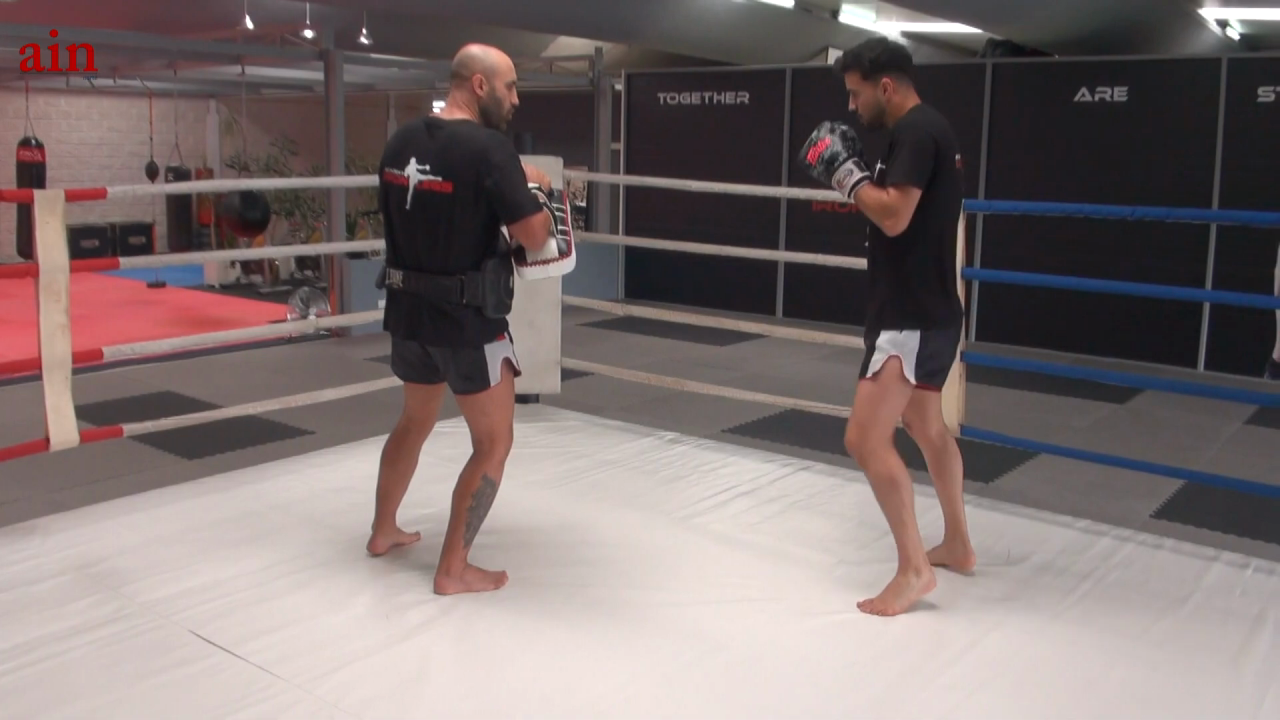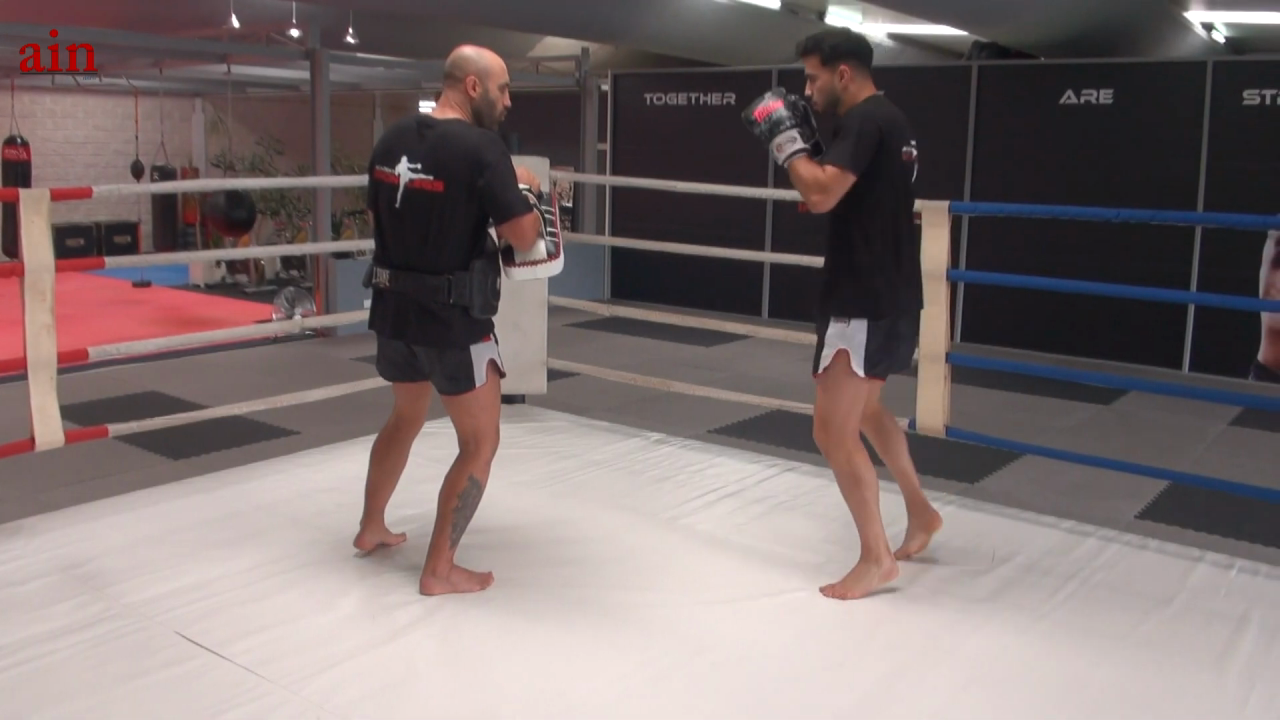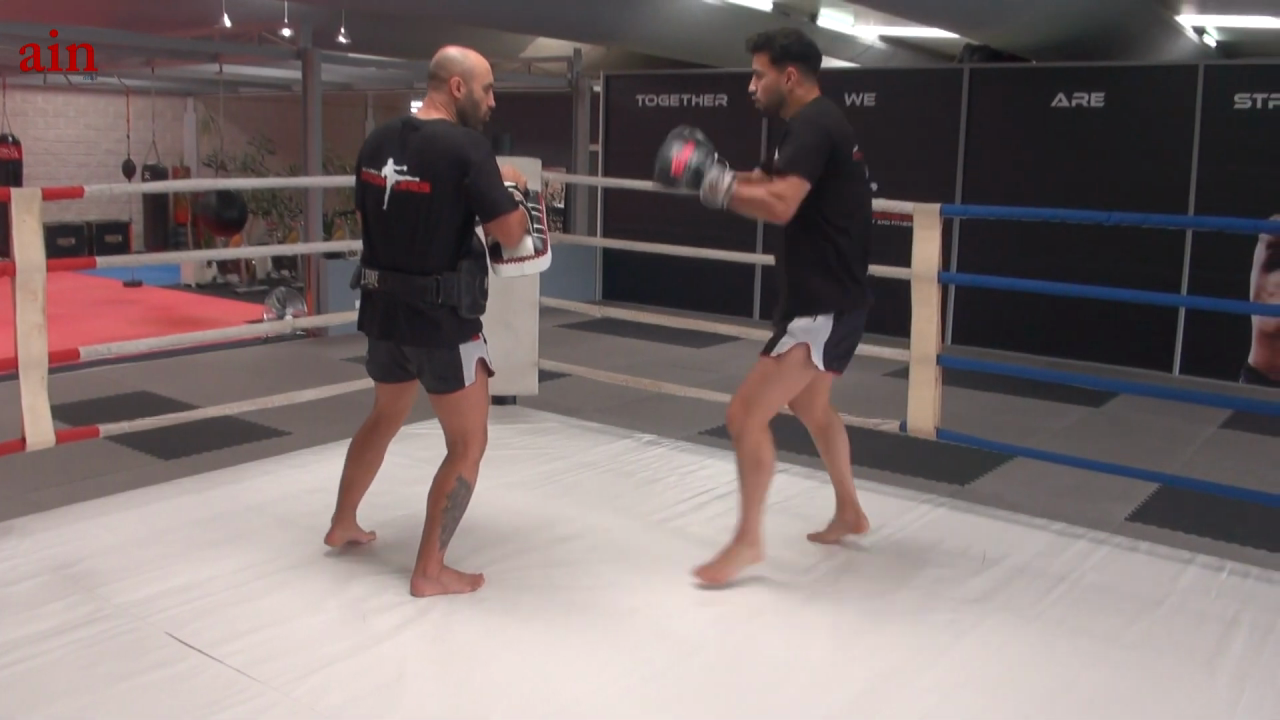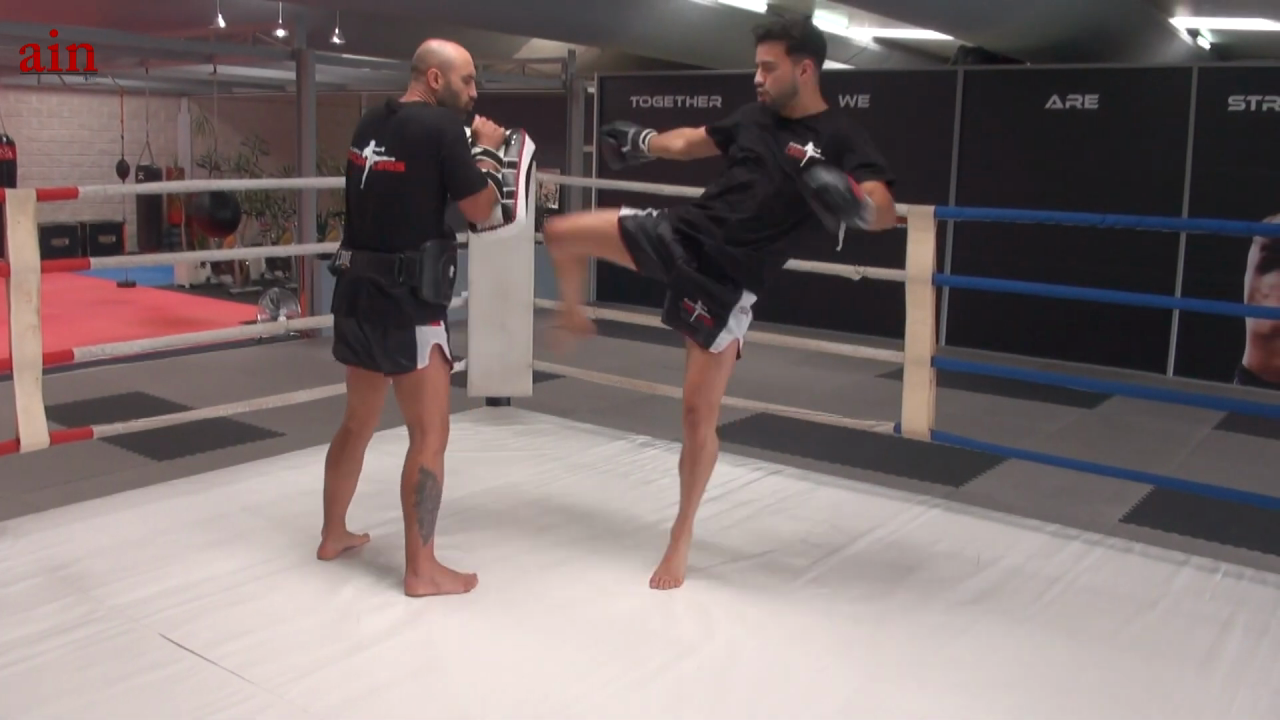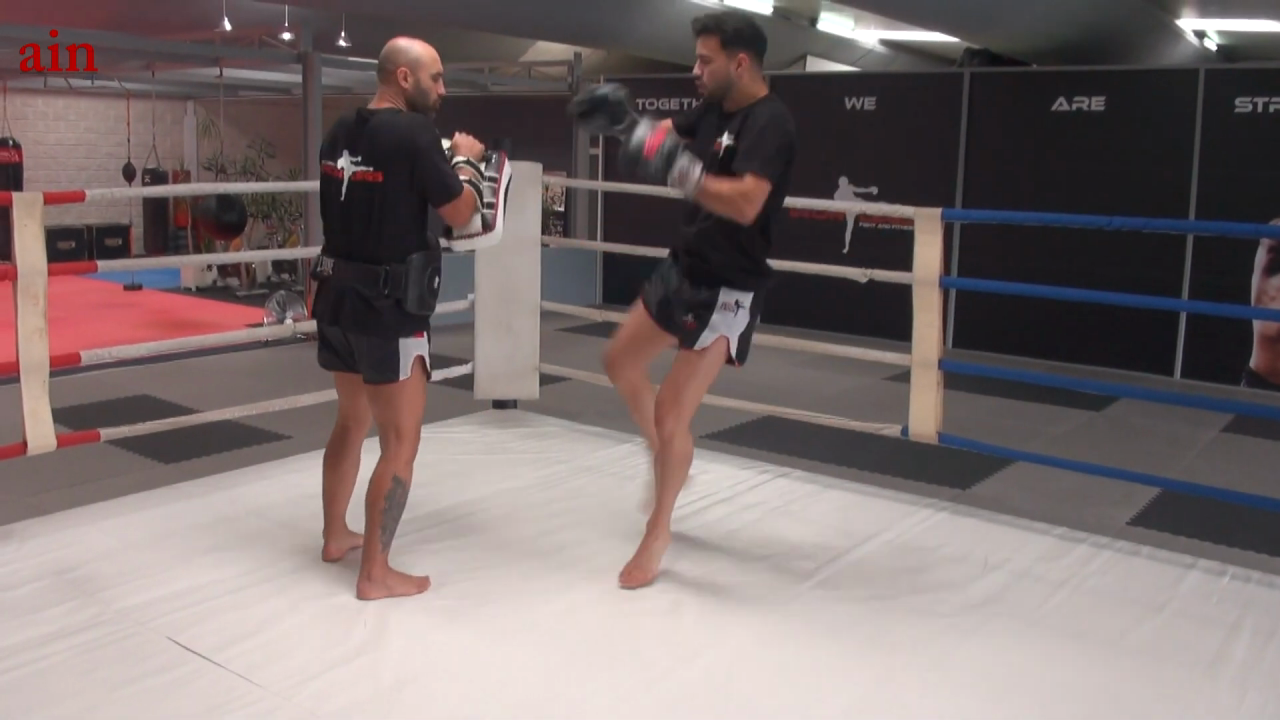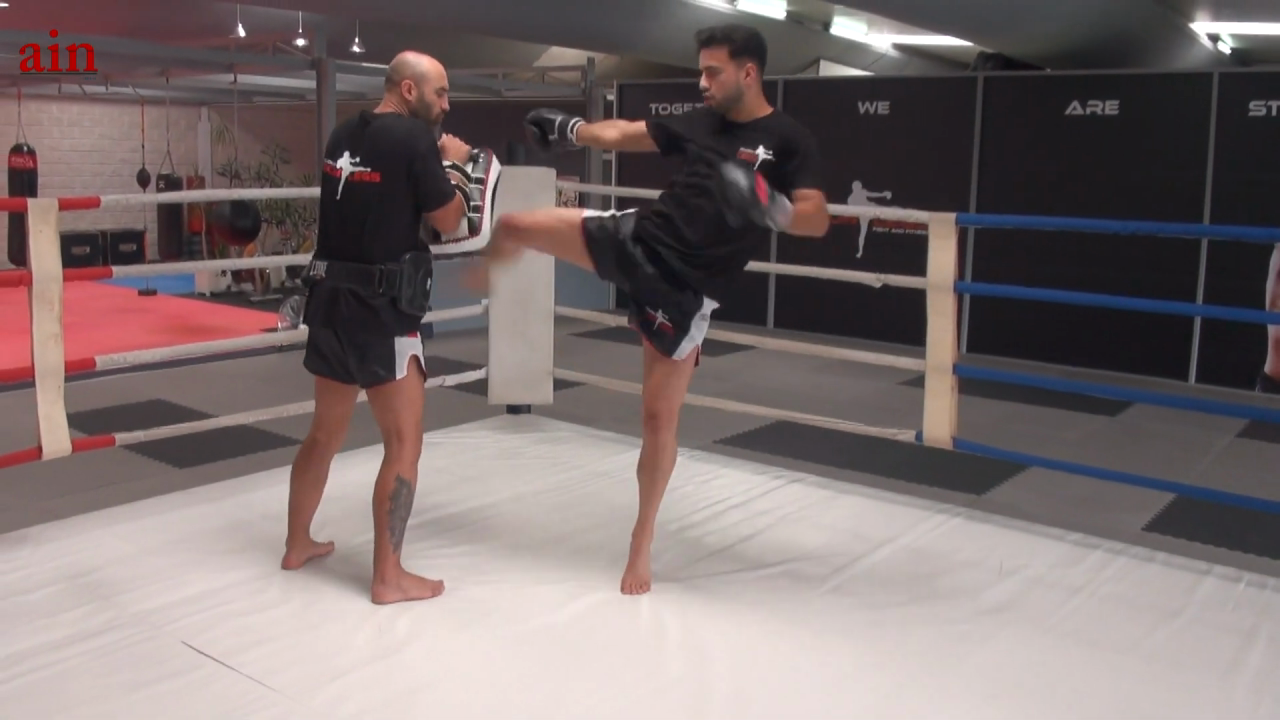
dt=0.3s
person 1, frame 1
left shoulder: (915, 132)
right shoulder: (929, 129)
left elbow: (892, 218)
left wrist: (842, 171)
right wrist: (857, 168)
left hip: (912, 316)
right hip: (930, 309)
left knee: (865, 438)
right knee: (927, 428)
left ankle: (913, 569)
right ankle: (956, 543)
person 1, frame 2
left shoulder: (865, 121)
right shoulder: (887, 121)
left elbow: (820, 195)
left wrist: (783, 138)
right wrist: (803, 141)
left hip: (864, 304)
right hip: (890, 298)
left knee: (834, 434)
right knee: (866, 412)
left ankle: (876, 558)
right ankle: (918, 510)
person 1, frame 3
left shoulder: (812, 127)
right shoulder: (819, 122)
left elbow: (778, 206)
right elbow: (770, 183)
left wrist: (707, 178)
right wrist: (715, 172)
left hip: (823, 304)
right hip: (830, 296)
left knee: (744, 416)
right knee: (810, 405)
left ankle: (747, 540)
right ankle: (848, 512)
person 1, frame 4
left shoulder: (845, 137)
right shoulder: (755, 117)
left elbow: (883, 208)
right elbow: (689, 143)
left wrist: (852, 208)
right wrist: (638, 139)
left hip: (732, 281)
right hip: (685, 233)
left knee: (700, 414)
right knee: (563, 233)
left ankle: (681, 539)
right ankle: (573, 314)
person 1, frame 5
left shoulder: (764, 123)
right shoulder: (713, 110)
left elbow: (744, 206)
right elbow: (663, 135)
left wrist: (673, 165)
right wrist: (619, 117)
left hip: (725, 287)
right hip: (686, 265)
left knee: (671, 414)
right knee: (619, 363)
left ankle: (657, 534)
right ankle: (668, 465)
person 1, frame 6
left shoulder: (790, 140)
right shoulder: (699, 123)
left elbow: (816, 219)
right elbow: (627, 135)
left wrist: (765, 205)
right wrist: (565, 129)
left hip: (690, 288)
right hip: (644, 239)
left knee: (660, 419)
right knee: (518, 226)
left ankle: (642, 542)
right ankle: (479, 271)
person 2, frame 1
left shoulder: (402, 141)
right shoulder: (488, 147)
right elbow: (533, 235)
right wrist: (533, 185)
left hip: (408, 309)
right hip: (467, 319)
left knee: (415, 421)
right knee: (494, 443)
left ankle: (383, 530)
right ankle: (453, 569)
person 2, frame 2
left shoulder: (392, 139)
right shoulder: (480, 147)
right elbow: (524, 236)
right wrist: (524, 188)
left hip: (394, 307)
right hip: (452, 317)
left knee: (405, 418)
right knee: (480, 444)
left ankle: (372, 526)
right ankle: (439, 569)
person 2, frame 3
left shoulder: (378, 141)
right shoulder: (465, 147)
right elbow: (510, 234)
right wrist: (508, 185)
left hip: (384, 308)
right hip: (441, 317)
left knee: (385, 417)
right knee: (468, 444)
left ankle: (342, 524)
right ankle: (430, 571)
person 2, frame 4
left shoulder: (375, 122)
right shoulder: (440, 128)
right elbow: (482, 211)
right wrist: (487, 151)
left hip: (355, 290)
right hip: (407, 301)
left knee: (358, 422)
right knee: (429, 434)
left ankle: (333, 534)
right ankle: (423, 567)
person 2, frame 5
left shoulder: (340, 131)
right shoulder: (414, 134)
right elbow: (461, 214)
right wrist: (463, 160)
left hip: (338, 298)
right hip: (391, 308)
left knee: (351, 423)
right knee: (400, 442)
left ankle: (336, 534)
right ankle: (375, 573)
person 2, frame 6
left shoulder: (345, 136)
right shoulder: (413, 138)
right elbow: (448, 219)
right wrist: (450, 162)
left hip: (329, 301)
right hip: (382, 310)
left knee: (325, 431)
right knee: (404, 444)
left ankle: (298, 543)
right ankle: (389, 576)
